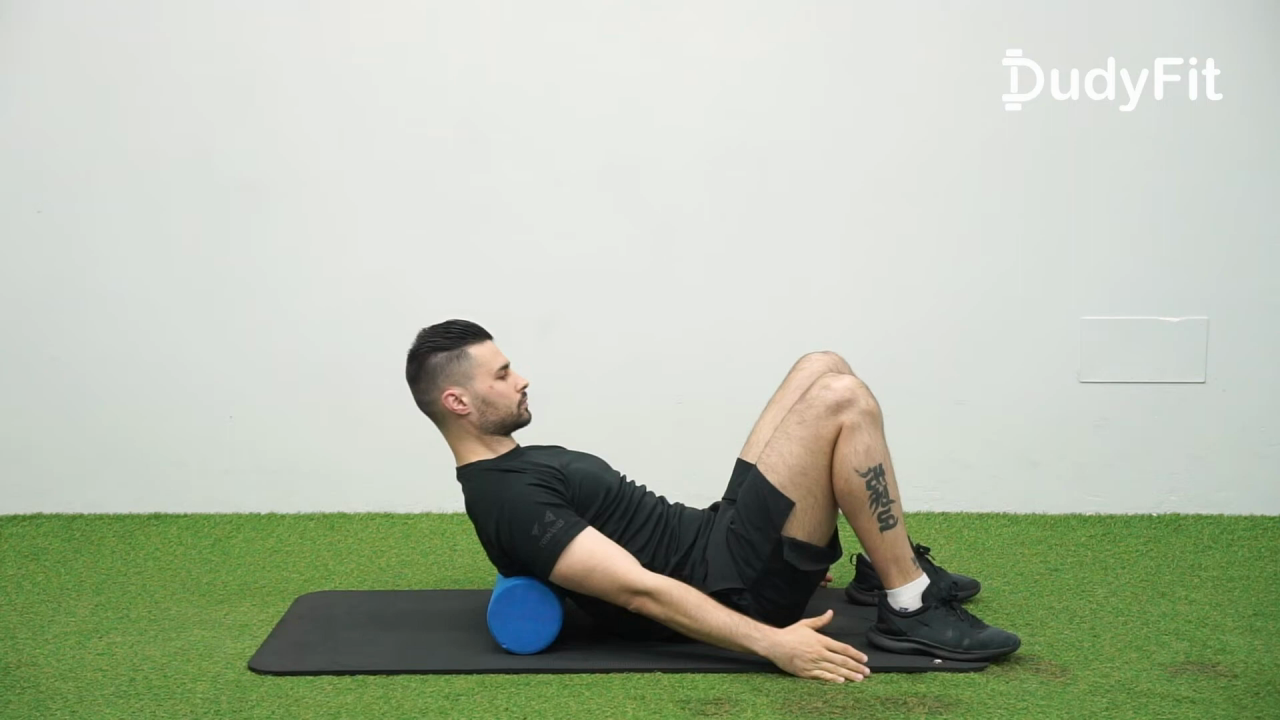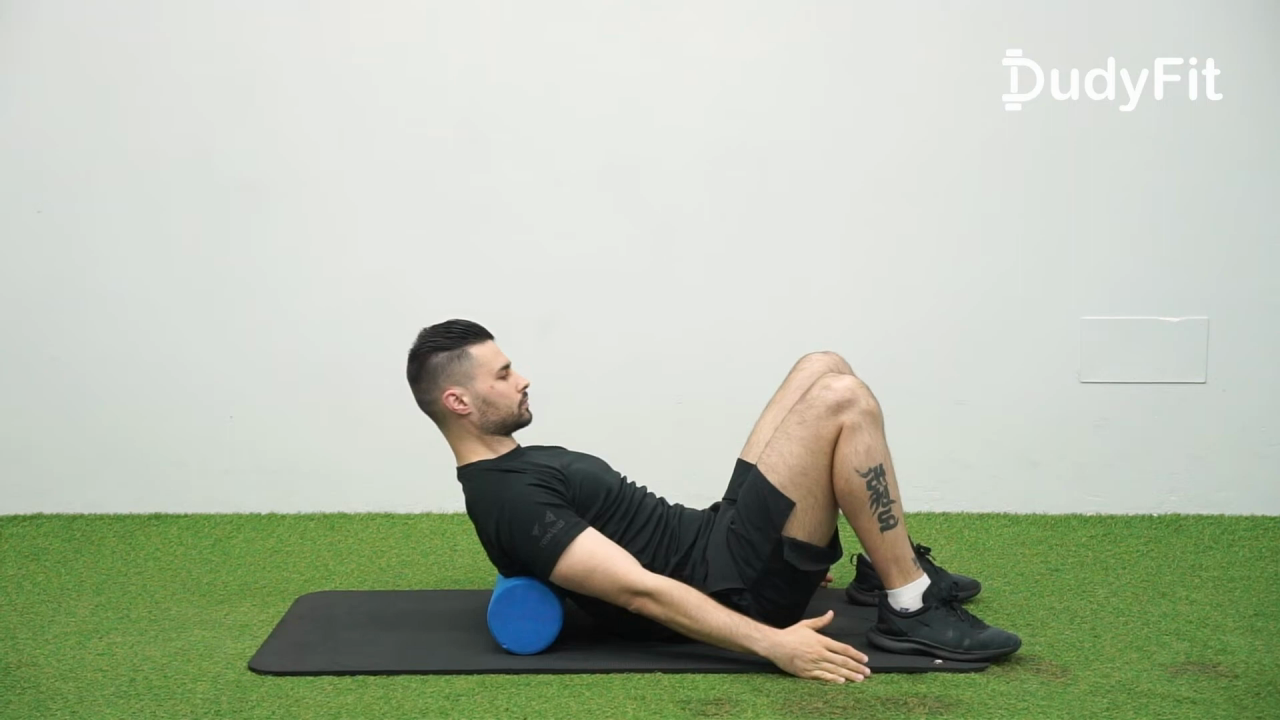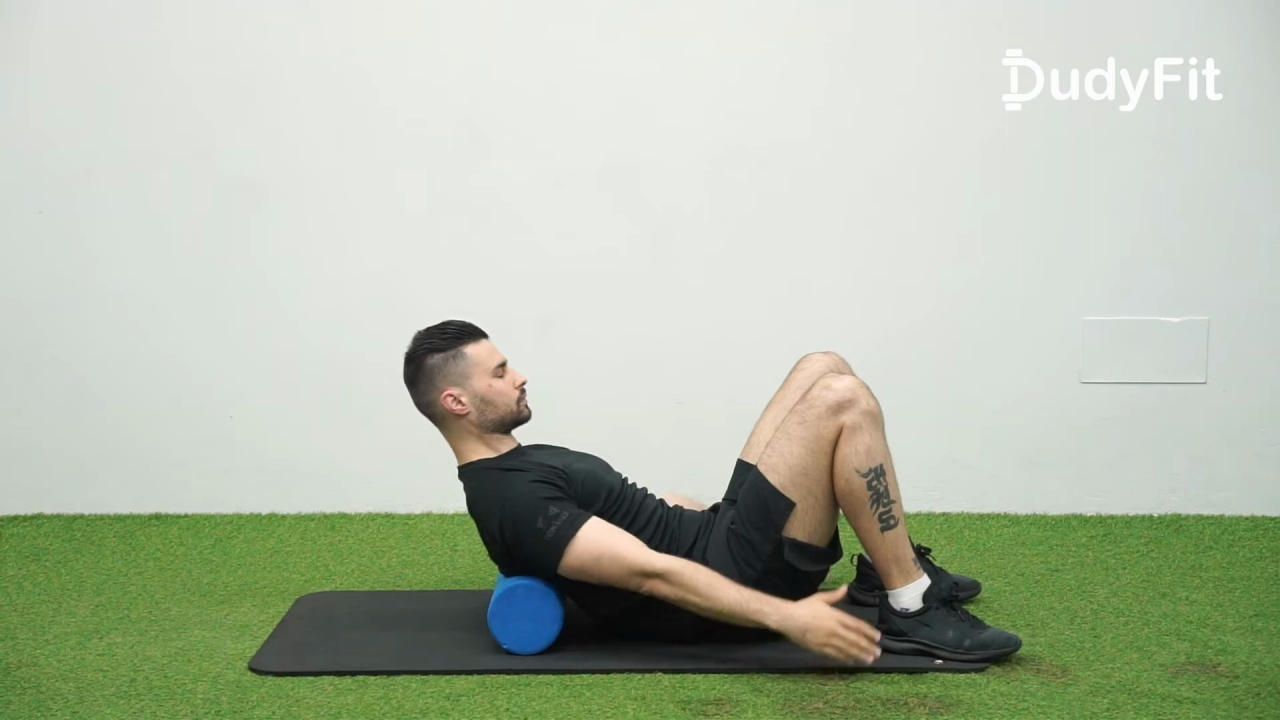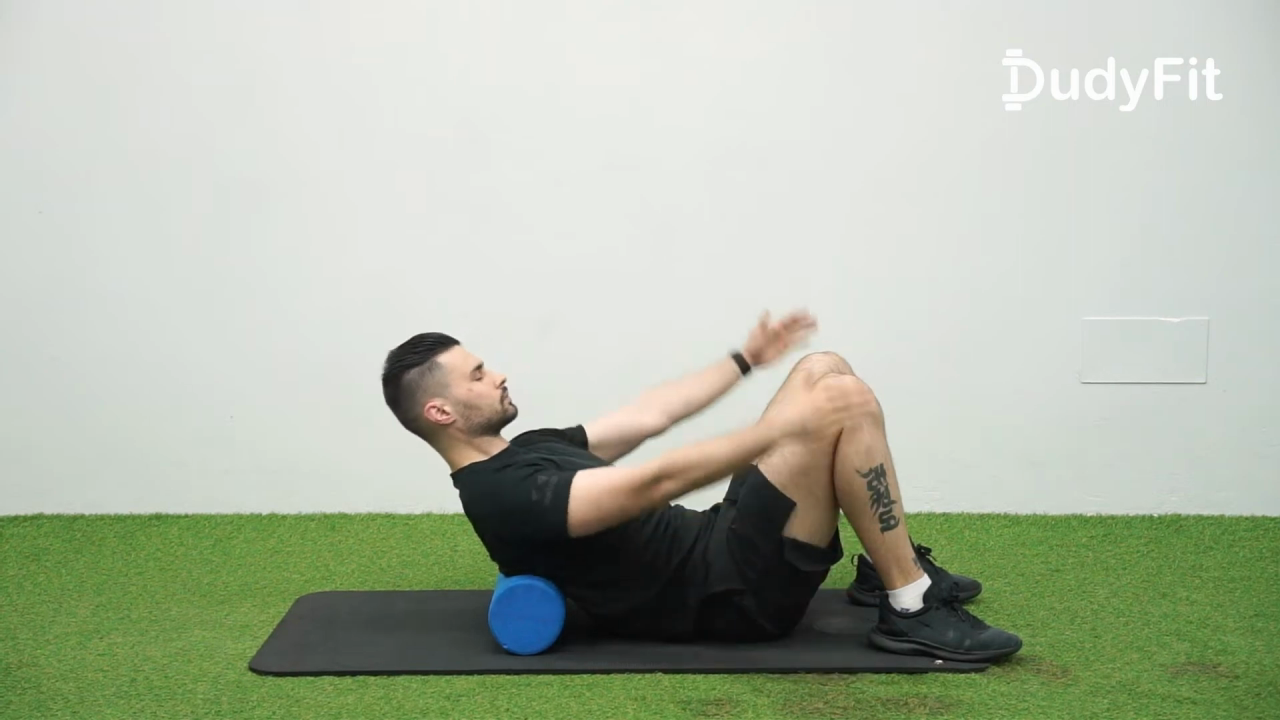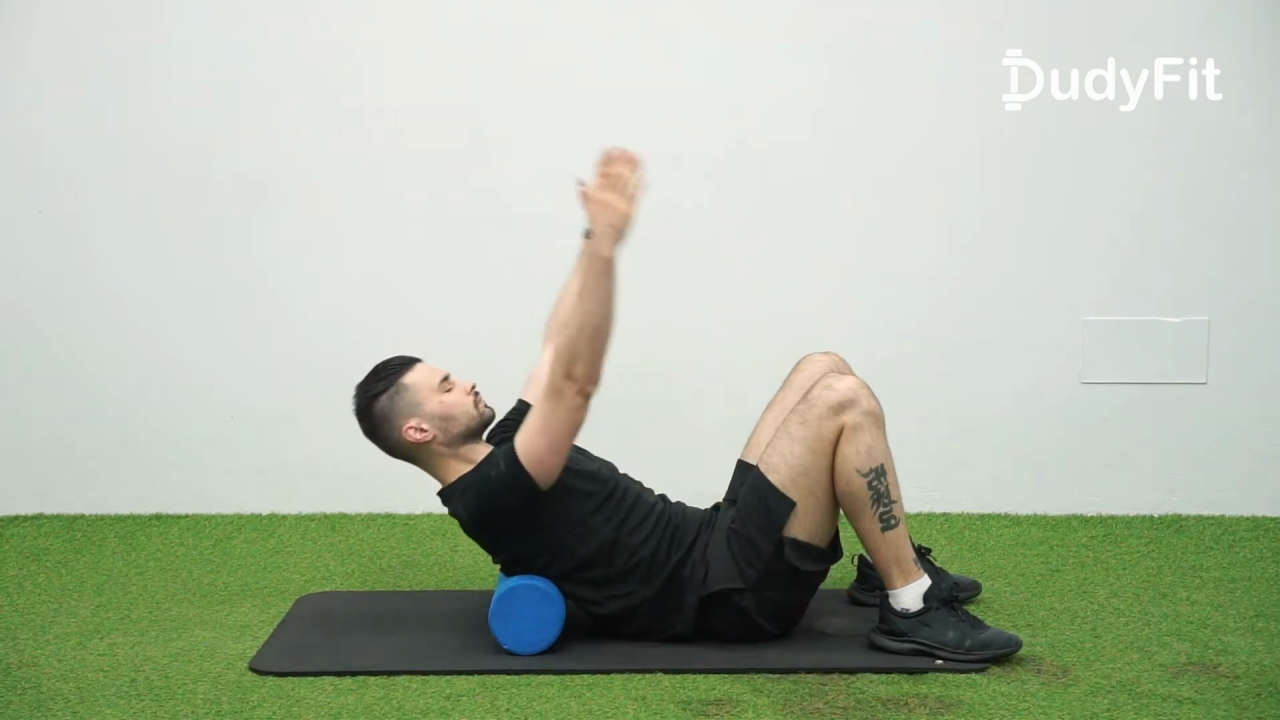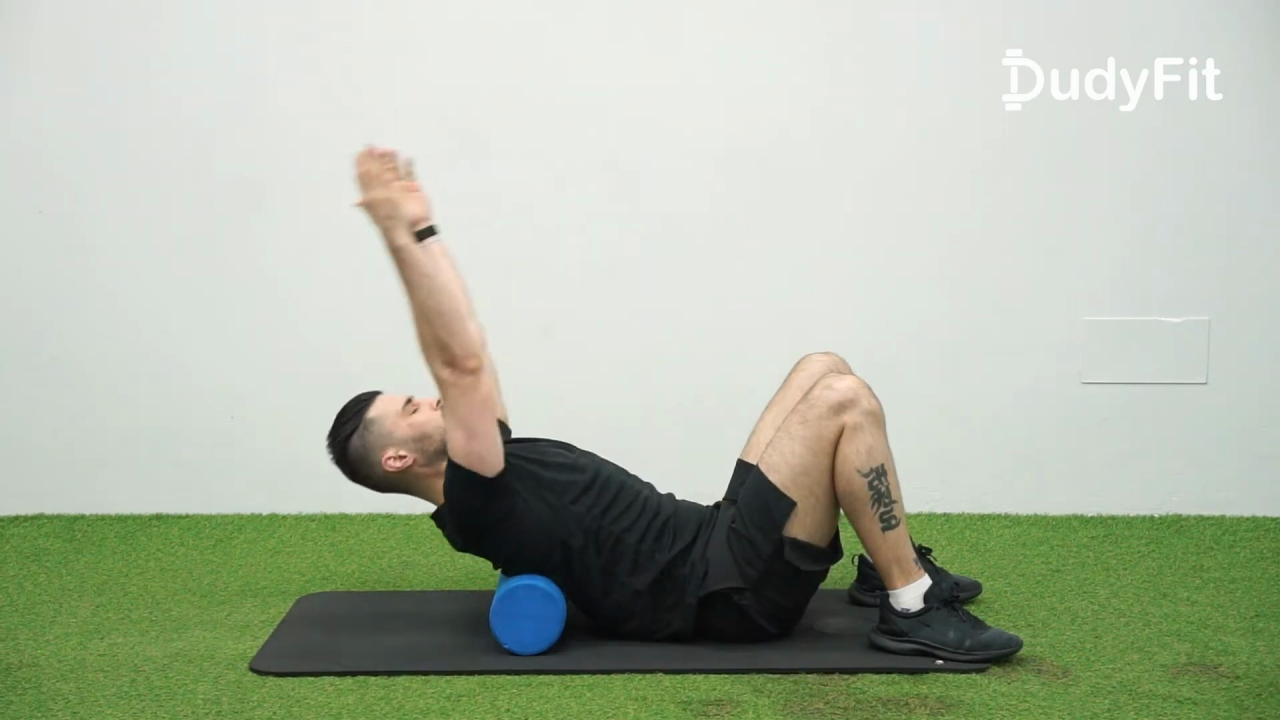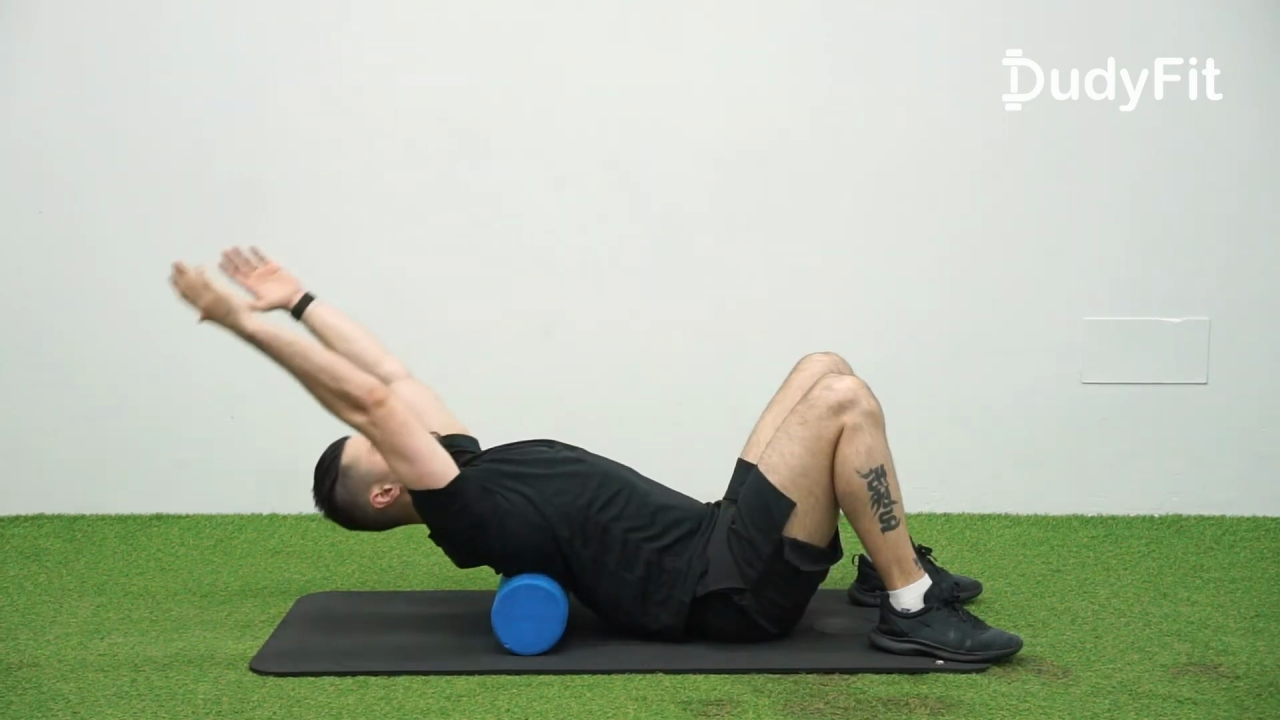
dt=0.3s
person 1, frame 1
left shoulder: (526, 467)
right shoulder: (508, 500)
right elbow: (641, 589)
right wrist: (773, 643)
left hip: (718, 536)
right hip: (737, 581)
left knee: (824, 369)
right knee: (843, 402)
left ankle: (891, 567)
right ankle: (911, 610)
person 1, frame 2
left shoulder: (524, 466)
right shoulder: (508, 501)
right elbow: (641, 591)
right wrist: (773, 644)
left hip: (719, 540)
right hip: (737, 582)
left knee: (824, 370)
right knee: (844, 403)
left ankle: (890, 568)
right ankle: (912, 610)
person 1, frame 3
left shoulder: (523, 467)
right shoulder: (511, 499)
right elbow: (650, 573)
right wrist: (785, 616)
left hip: (719, 540)
right hip: (738, 573)
left knee: (823, 370)
right knee: (844, 401)
left ankle: (891, 567)
right ankle: (912, 609)
person 1, frame 4
left shoulder: (526, 453)
right shoulder: (509, 499)
left elbow: (648, 417)
right elbow: (657, 480)
left wrist: (744, 360)
right wrist: (782, 429)
left hip: (714, 553)
right hip: (726, 586)
left knee: (826, 370)
right knee: (846, 403)
left ankle: (891, 574)
right ankle: (913, 609)
person 1, frame 5
left shoulder: (501, 453)
right shoulder: (493, 496)
left elbow: (562, 354)
right elbow: (576, 380)
left wrist: (595, 237)
right wrist: (604, 245)
left hip: (713, 548)
right hip: (731, 590)
left knee: (824, 370)
right knee: (844, 402)
left ankle: (895, 573)
right ankle: (913, 609)
person 1, frame 6
left shoulder: (496, 467)
right shoulder: (478, 510)
left elbow: (462, 356)
right elbow: (459, 365)
left wrist: (420, 231)
right wrist: (401, 239)
left hip: (723, 549)
right hip: (728, 589)
left knee: (822, 373)
right knee: (843, 400)
left ankle: (887, 570)
right ankle: (912, 613)
person 1, frame 7
left shoulder: (466, 474)
right shoulder: (469, 514)
left elbow: (393, 380)
right elbow: (369, 400)
left wrist: (298, 302)
right wrist: (243, 322)
left hip: (708, 545)
right hip: (727, 590)
left knee: (823, 370)
right knee: (842, 401)
left ankle: (890, 571)
right ankle: (911, 607)
